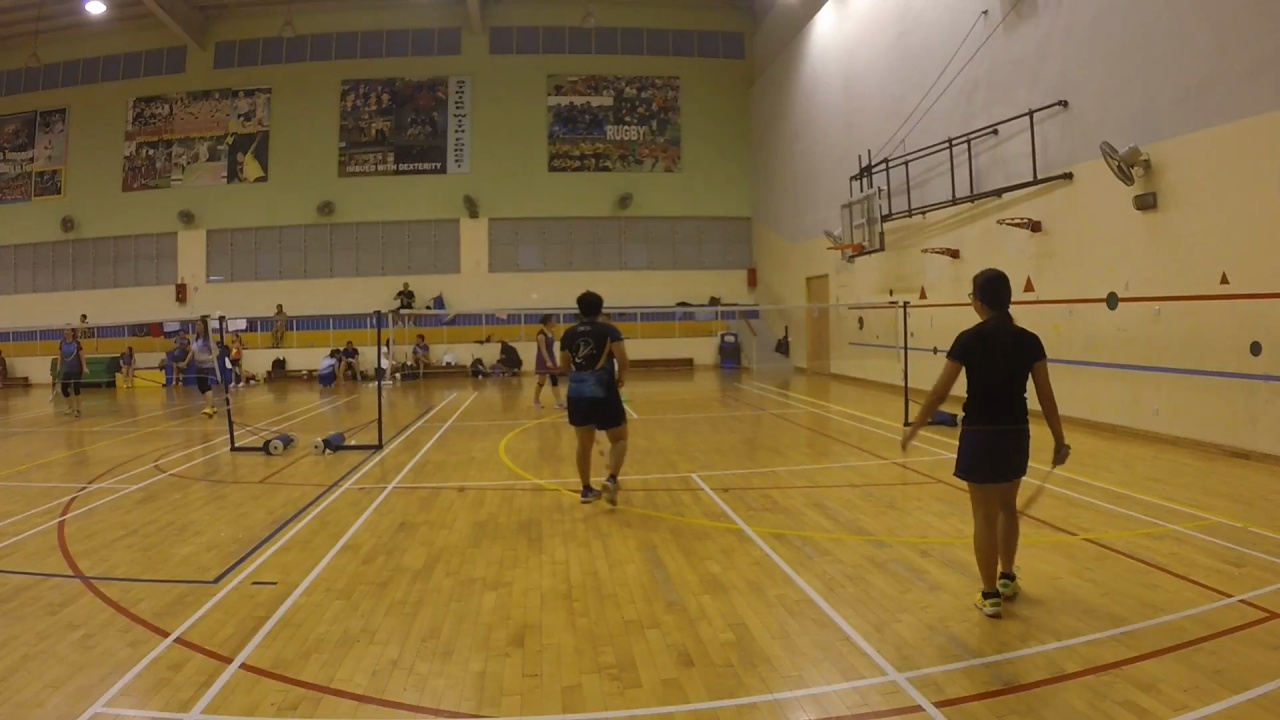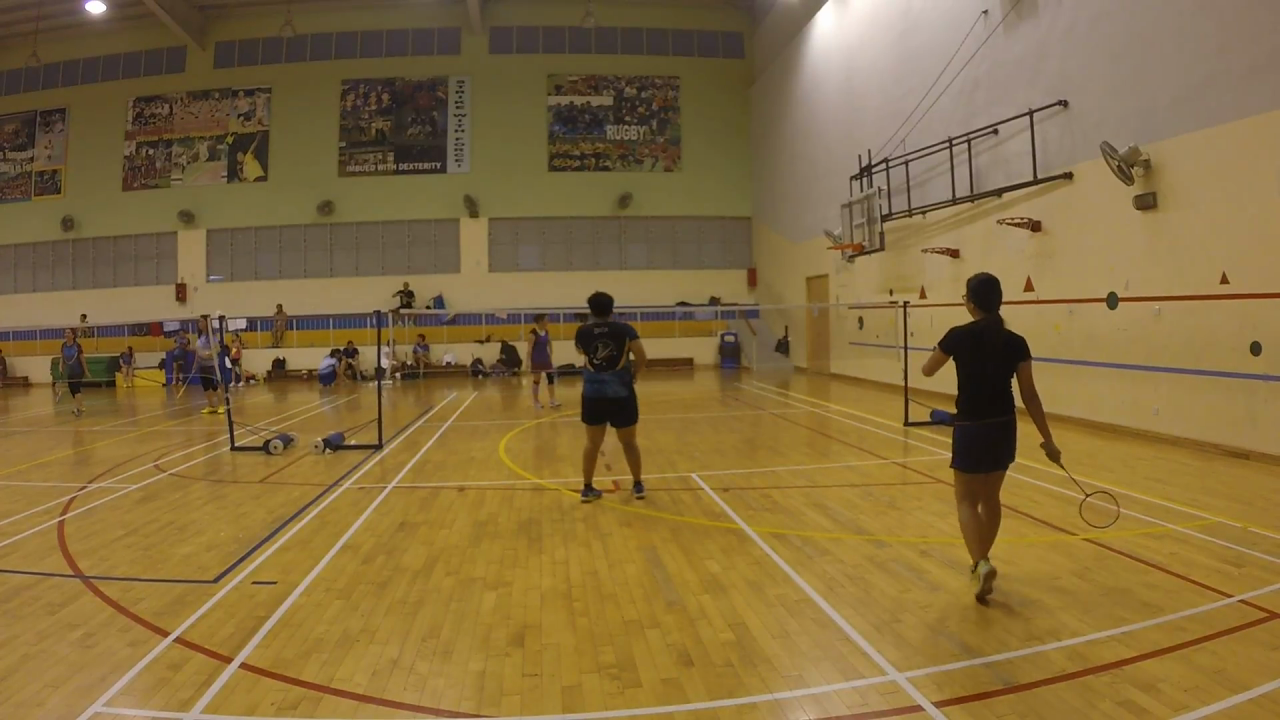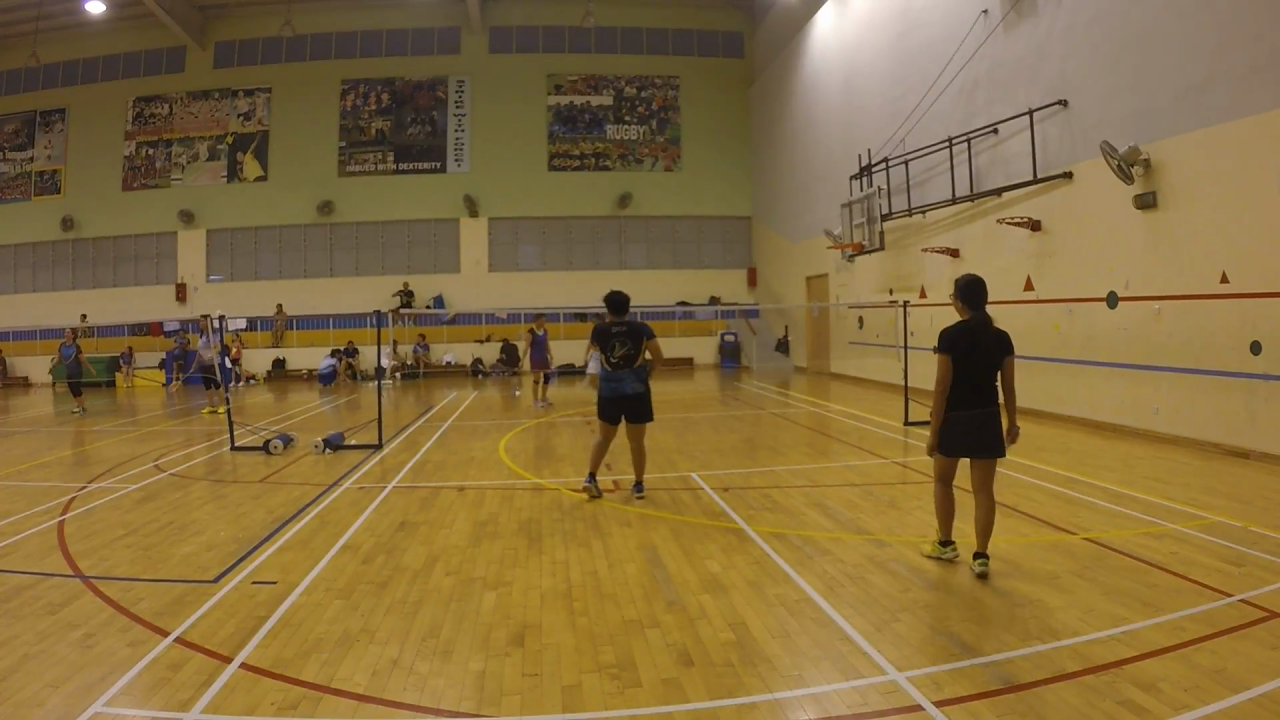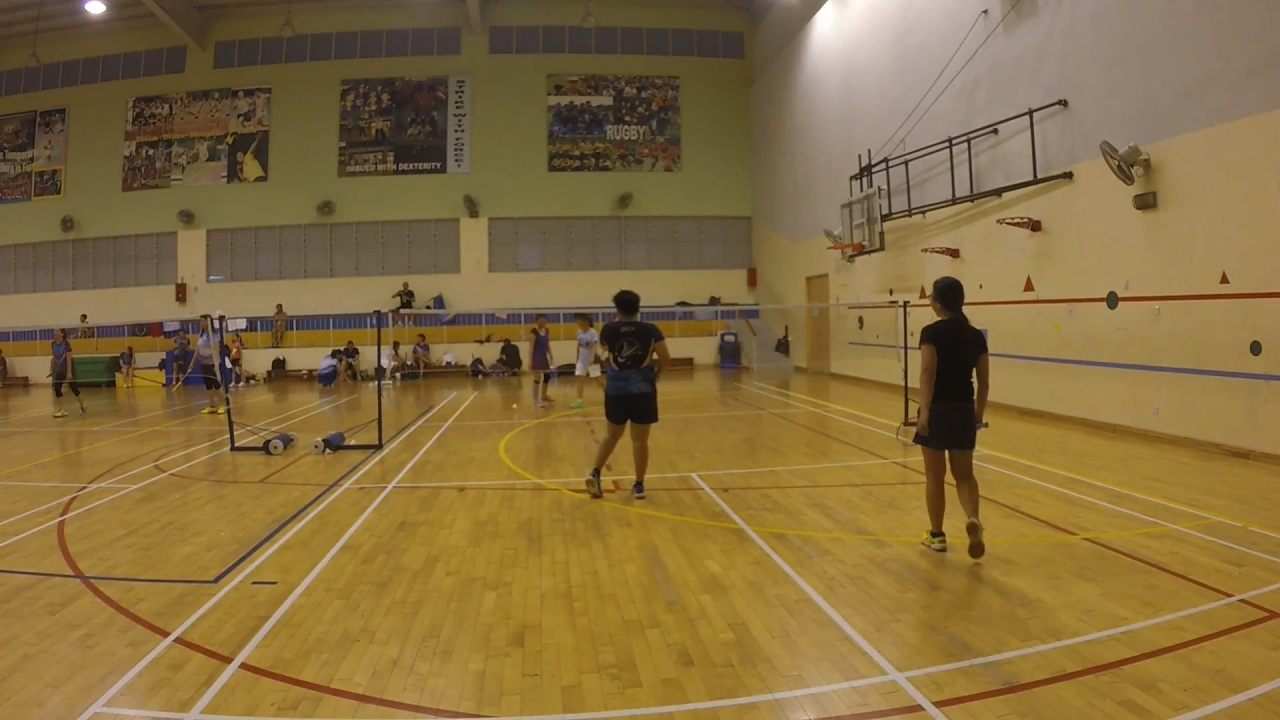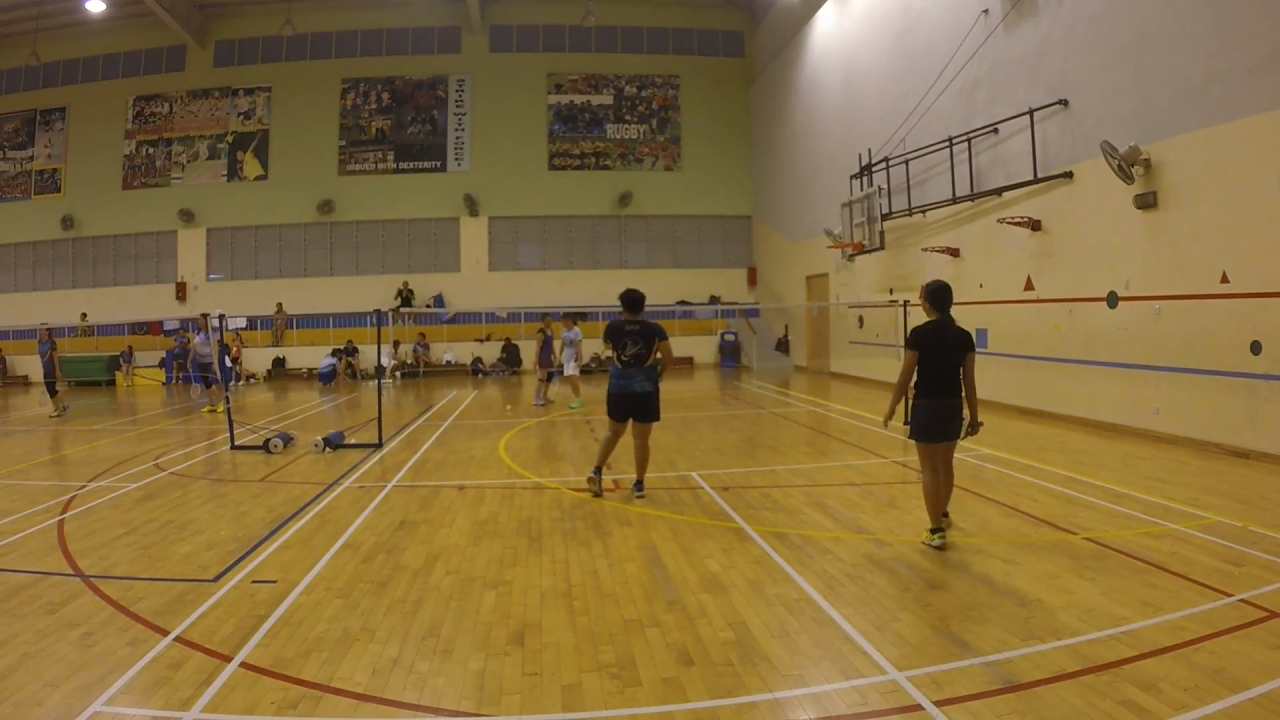
dt=0.3s
person 1, frame 1
left shoulder: (968, 340)
right shoulder: (1029, 341)
left elbow: (940, 392)
right elbow: (1046, 396)
left wrist: (915, 427)
right wrist: (1059, 440)
left hip: (980, 435)
right hip: (1016, 435)
left knee: (985, 515)
right knee: (1007, 507)
left ankle: (990, 595)
right ankle: (1007, 577)
person 1, frame 2
left shoulder: (958, 336)
right shoulder: (1016, 342)
left elbow: (928, 369)
right elbow: (1029, 394)
left wrist: (929, 365)
right wrist: (1047, 438)
left hip: (970, 428)
right hip: (1003, 427)
left knee: (967, 502)
right knee: (990, 497)
left ankle: (982, 562)
right ankle: (982, 563)
person 1, frame 3
left shoulder: (950, 335)
right shoulder: (1001, 338)
left elbow: (942, 387)
right elbow: (1009, 387)
left wrist: (934, 429)
right wrist: (1012, 424)
left hip: (956, 418)
right hip: (988, 419)
left knee: (943, 481)
right knee: (984, 489)
left ankle: (945, 543)
right ankle: (981, 556)
person 1, frame 4
left shoulder: (932, 333)
right shoulder: (976, 336)
left elbow: (928, 372)
right elbow: (983, 382)
left wrist: (923, 412)
right wrist: (979, 413)
left hip: (938, 410)
right hip: (964, 411)
left knee: (935, 475)
right knee: (964, 474)
left ankle: (936, 535)
right ankle: (973, 521)
person 1, frame 5
left shoulder: (919, 334)
right shoulder: (964, 336)
left elbow: (906, 376)
right elbow: (969, 381)
left wrist: (892, 407)
right wrist: (974, 416)
left hip: (927, 407)
right hip: (953, 407)
left knee: (931, 469)
right knee: (945, 462)
left ankle: (936, 531)
right ankle: (943, 516)
person 2, frame 1
left shoulder: (569, 334)
right shoulder: (608, 330)
left elbow: (564, 365)
right elbow: (623, 359)
right wrist: (620, 376)
left hip: (576, 394)
right hip: (603, 393)
left knee: (584, 444)
right knee: (619, 439)
left ankle: (586, 489)
right ankle: (611, 480)
person 2, frame 2
left shoulder: (583, 332)
right shoulder: (624, 330)
right elbow: (642, 358)
right wrist: (635, 373)
left hip: (593, 394)
right hip: (621, 393)
left knee: (592, 442)
right knee: (629, 442)
left ankle: (587, 488)
right ankle: (638, 485)
person 2, frame 3
left shoulder: (599, 330)
right shoulder: (641, 329)
right elbow: (658, 356)
right wrist: (650, 371)
left hip: (609, 391)
right hip: (636, 391)
left knee: (604, 437)
right knee: (636, 440)
left ankle: (591, 478)
right ankle: (639, 485)
person 2, frame 4
left shoulder: (609, 329)
right shoulder: (650, 330)
right elbow: (665, 358)
right wrist: (657, 372)
left hip: (616, 391)
right hip: (642, 391)
left knee: (612, 435)
right knee: (640, 440)
left ankle: (595, 474)
right ankle: (639, 485)
person 2, frame 5
left shoulder: (613, 327)
right shoulder: (655, 329)
right elbow: (668, 358)
right wrist: (660, 371)
left hip: (619, 389)
right hip: (645, 390)
left knee: (613, 432)
right knee: (641, 438)
left ankle: (596, 471)
right ankle: (639, 484)
